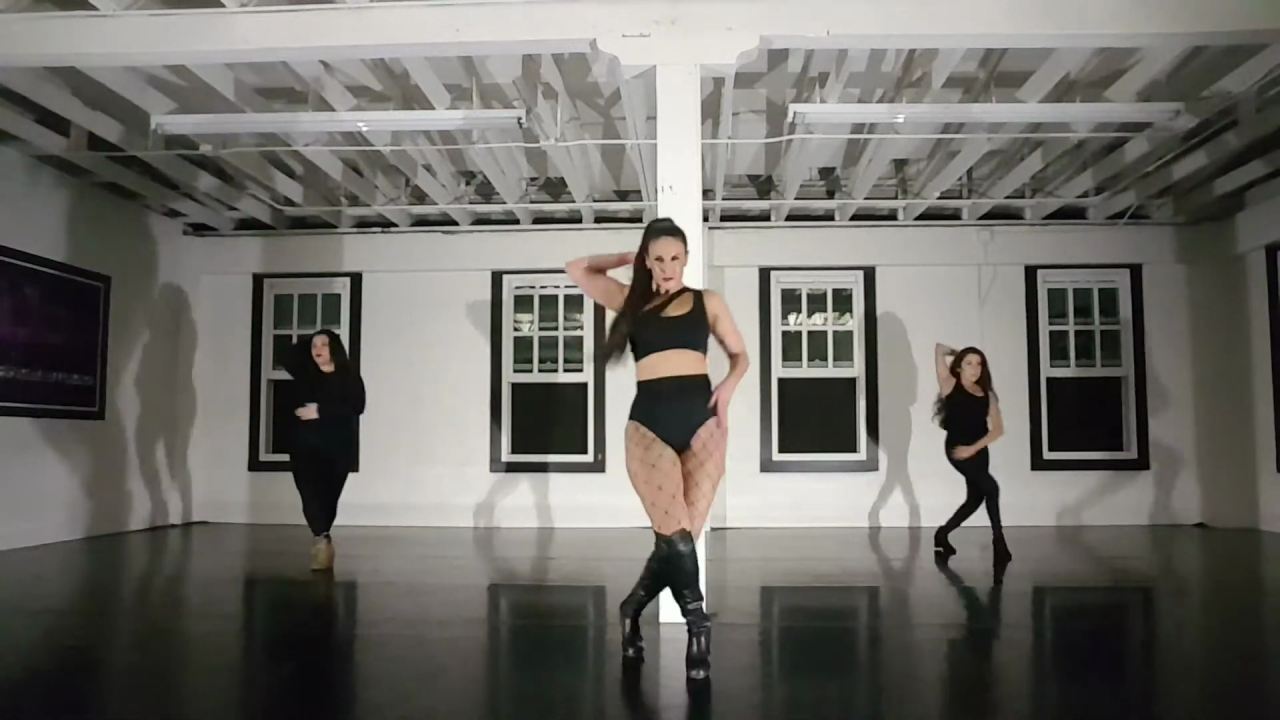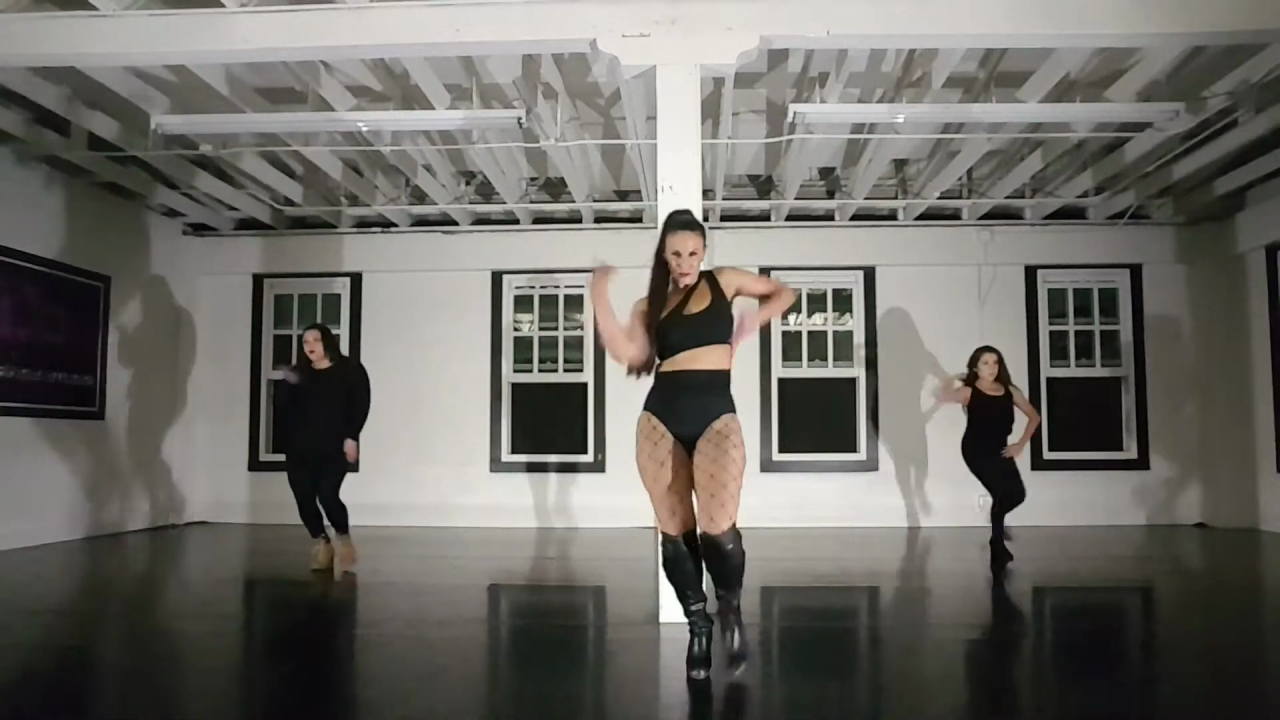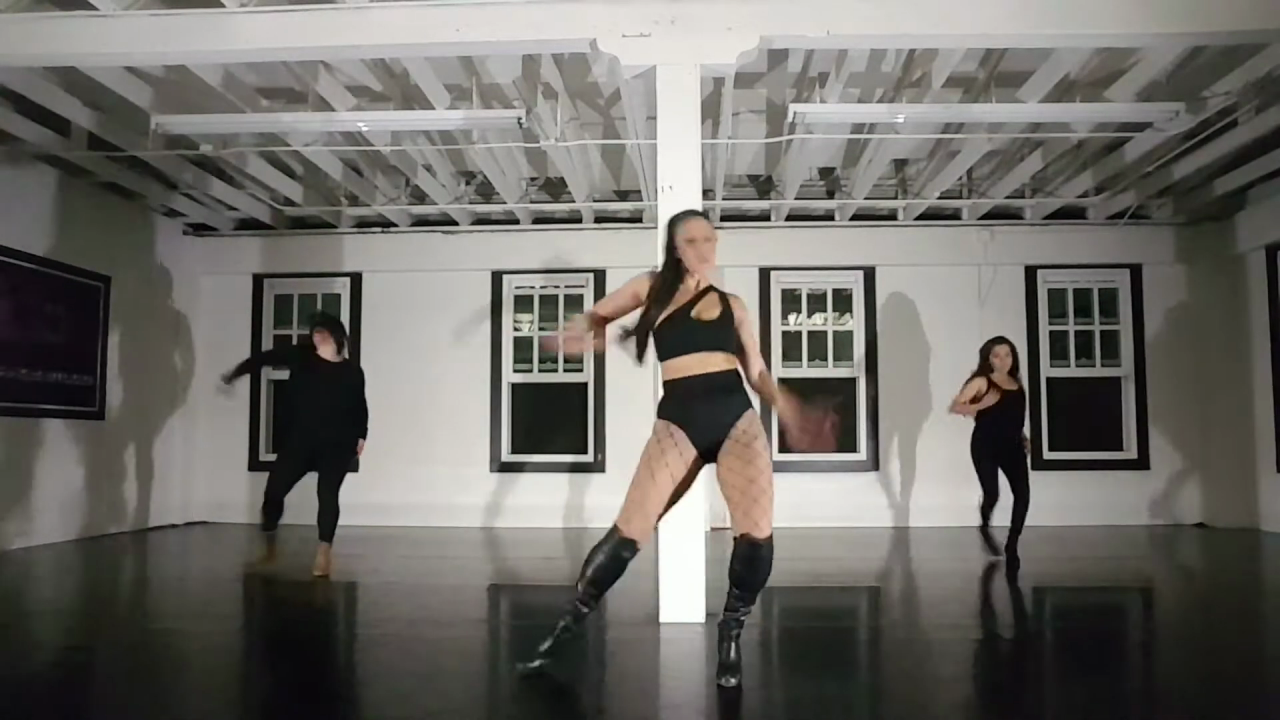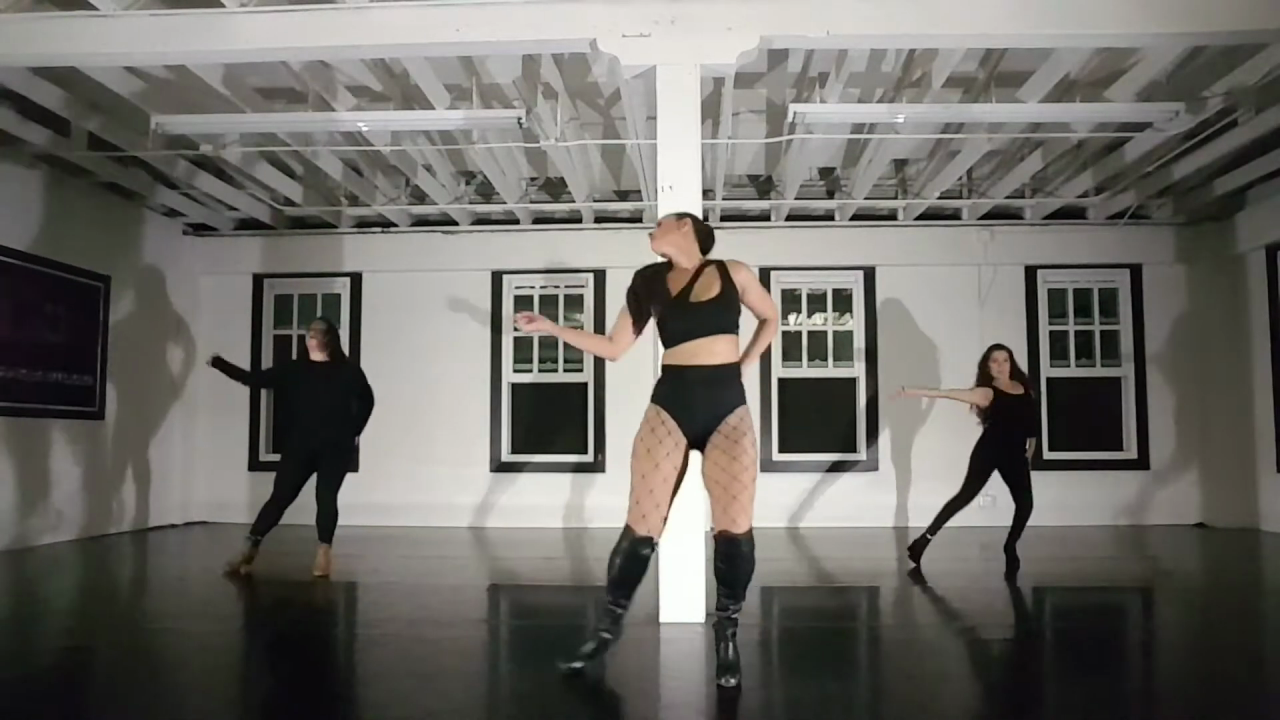
dt=0.3s
person 1, frame 1
left shoulder: (706, 301)
right shoulder: (632, 301)
left elbow: (739, 354)
right elbow: (576, 270)
left wrist: (728, 384)
right wrist: (624, 260)
left hip: (701, 420)
right hip: (648, 424)
left knee: (683, 537)
right knee: (673, 532)
left ankle: (634, 605)
right ankle: (697, 624)
person 1, frame 2
left shoulder: (724, 281)
right shoulder: (650, 305)
left elbow: (783, 293)
right elbow: (625, 352)
left wrist: (755, 320)
right wrist: (599, 294)
left hip: (716, 414)
right hip: (661, 416)
left knee: (718, 528)
right knee: (675, 533)
left ankle: (731, 616)
right ankle: (698, 623)
person 1, frame 3
left shoulder: (730, 301)
right shoulder: (652, 287)
left elbow: (755, 369)
right elbow: (597, 317)
left wrist: (791, 411)
right wrist: (579, 333)
left hip: (735, 416)
right hip: (678, 421)
left knee: (756, 535)
right knee: (629, 531)
left ankle: (730, 630)
right ankle: (570, 624)
person 1, frame 4
left shoulder: (733, 273)
right shoulder: (650, 284)
left elbow: (770, 318)
right elbow: (611, 348)
left wrist: (741, 363)
right wrist: (551, 327)
left hip: (728, 408)
right hip: (670, 409)
left knee: (735, 529)
right knee: (642, 528)
left ankle: (727, 631)
right ankle: (609, 626)
person 2, frame 1
left shoulder: (348, 376)
right shoulder: (306, 372)
left elbow: (356, 406)
right elbow: (287, 357)
left wrist: (320, 410)
right wrist: (306, 345)
left hip: (338, 448)
right hip: (305, 447)
left knee: (329, 497)
right knee: (310, 495)
left ankle: (321, 540)
right ankle: (323, 542)
person 2, frame 2
left shoulder: (350, 370)
right shoulder: (301, 374)
left elbow: (362, 405)
right elbow: (287, 407)
left wrist: (352, 437)
right wrist: (289, 382)
left hip: (334, 447)
right hip: (300, 447)
left knee: (327, 496)
right knee: (304, 498)
left ankle: (344, 539)
right ankle: (322, 544)
person 2, frame 3
left shoulder: (352, 371)
right shoulder: (301, 357)
left elbow: (360, 406)
right elbow: (264, 357)
left wrist: (360, 436)
right wrist: (234, 374)
left hip: (337, 444)
right hip: (299, 440)
left knee: (328, 495)
right knee: (274, 488)
left ankle: (324, 552)
right ankle: (268, 539)
person 2, frame 4
left shoulder: (347, 369)
right shoulder: (293, 369)
left elbow: (366, 400)
right elbow: (253, 380)
left wrist: (355, 432)
right wrist: (218, 362)
left hip: (336, 446)
right hip: (299, 444)
left knee: (326, 498)
right knee: (280, 496)
left ankle: (324, 553)
right ankle: (250, 548)
person 3, frame 1
left shoulder: (988, 395)
right shoulder: (950, 385)
left elbow: (997, 430)
right elbow: (939, 349)
left wrist: (973, 447)
right wrist: (956, 354)
left hip: (977, 450)
right hip: (957, 448)
left knee: (974, 499)
right knee: (991, 488)
left ankle: (943, 534)
right ankle: (999, 540)
person 3, frame 2
left shoulder: (1010, 391)
right shoulder: (968, 391)
left elbow: (1034, 416)
right elbow: (944, 395)
left wrist: (1021, 444)
right wrist: (964, 379)
left hip: (1000, 451)
right hip: (975, 450)
left knee: (1018, 494)
right knee: (1002, 494)
left ankle: (998, 528)
right ankle: (997, 543)
person 3, frame 3
left shoulder: (1017, 383)
right shoulder: (982, 382)
right elbow: (955, 407)
left wrist: (1022, 436)
right wrist: (981, 405)
left hip: (1012, 445)
right hip: (985, 443)
left knee: (1023, 494)
right knee: (992, 494)
left ankle: (1011, 546)
right ankle: (985, 529)
person 3, frame 4
left shoulder: (1025, 388)
right shoulder: (987, 392)
left elbow: (1030, 420)
right elbow: (950, 394)
left wrist: (1030, 448)
right wrist: (912, 391)
left hip: (1015, 453)
right hip: (989, 449)
left knee: (1025, 503)
right knee: (966, 494)
left ankle: (1010, 549)
right ankle: (925, 538)
